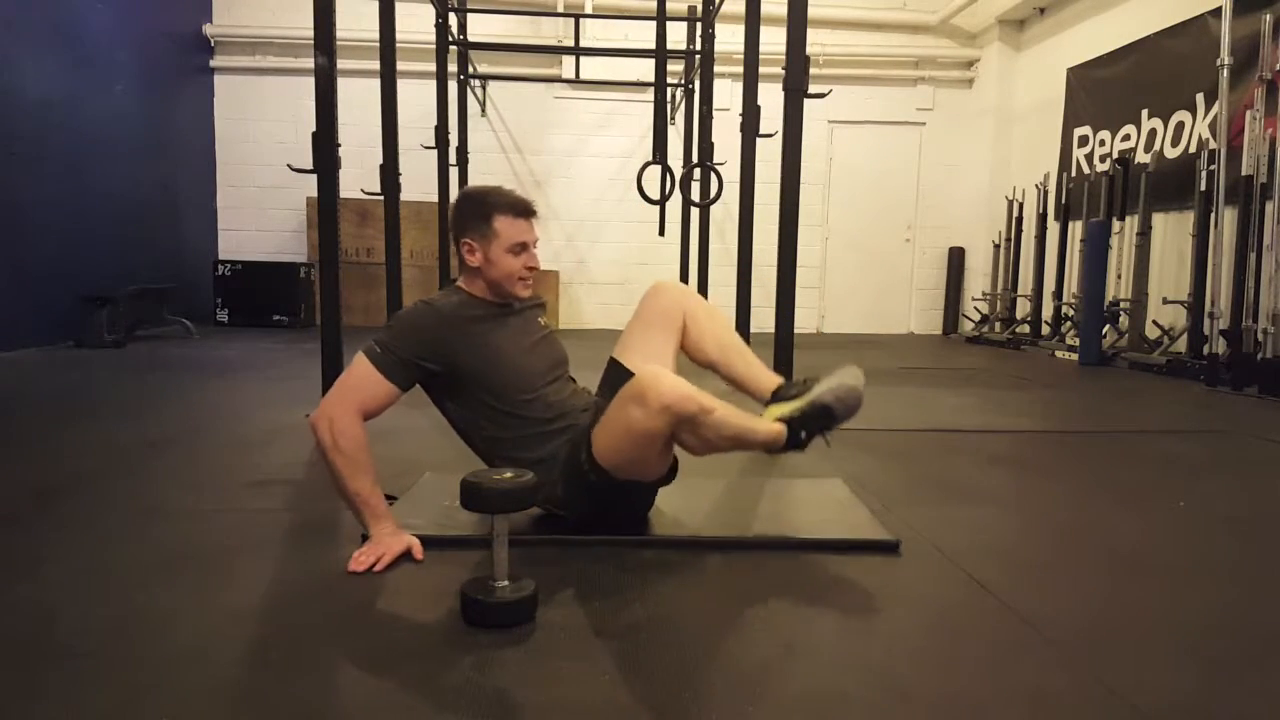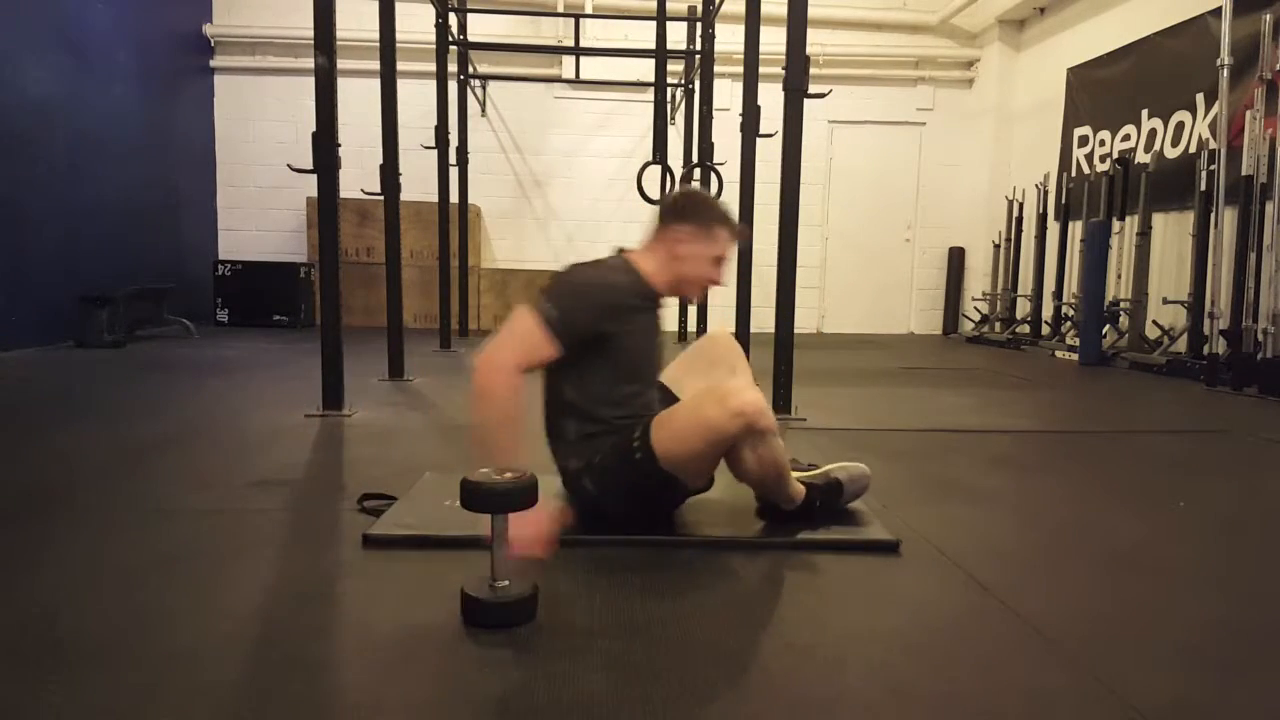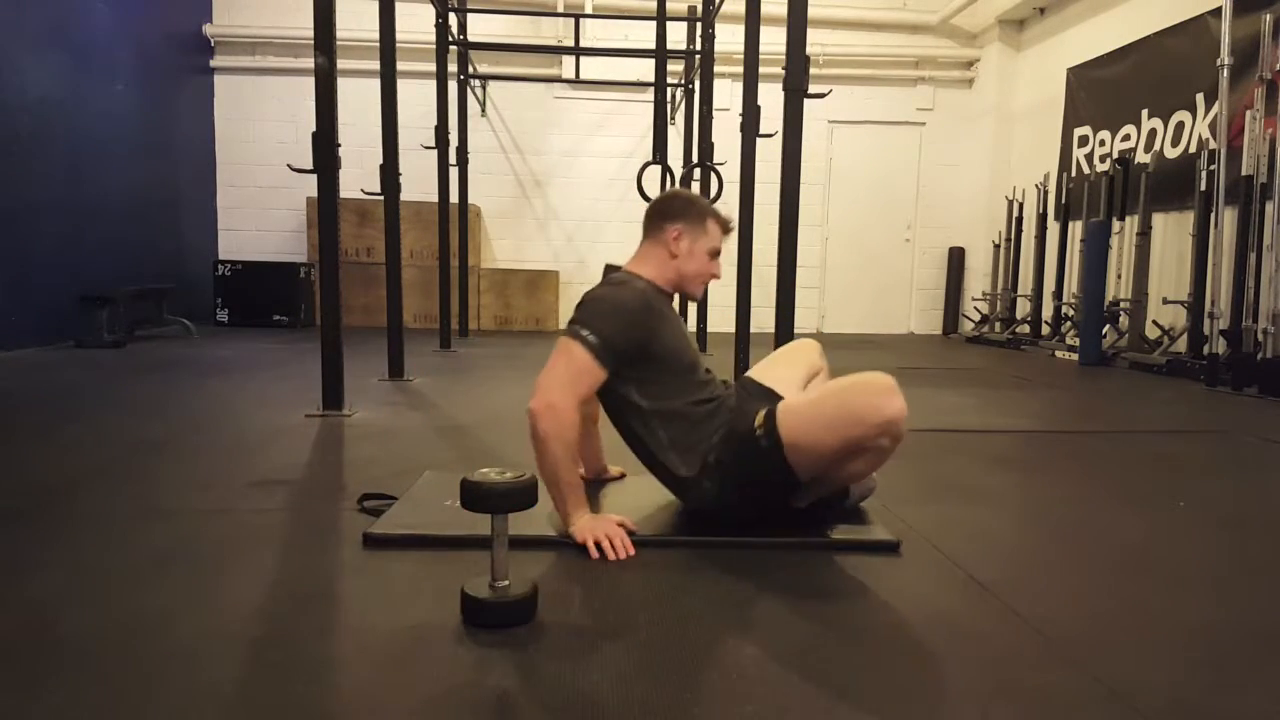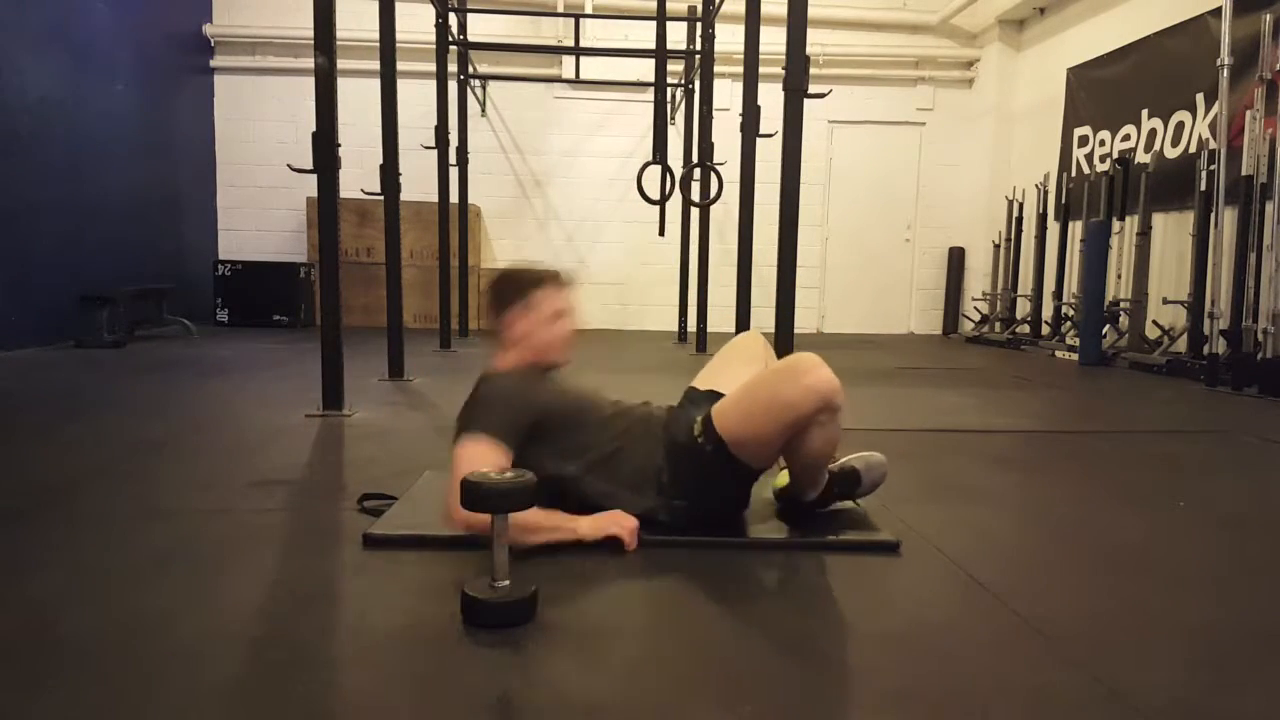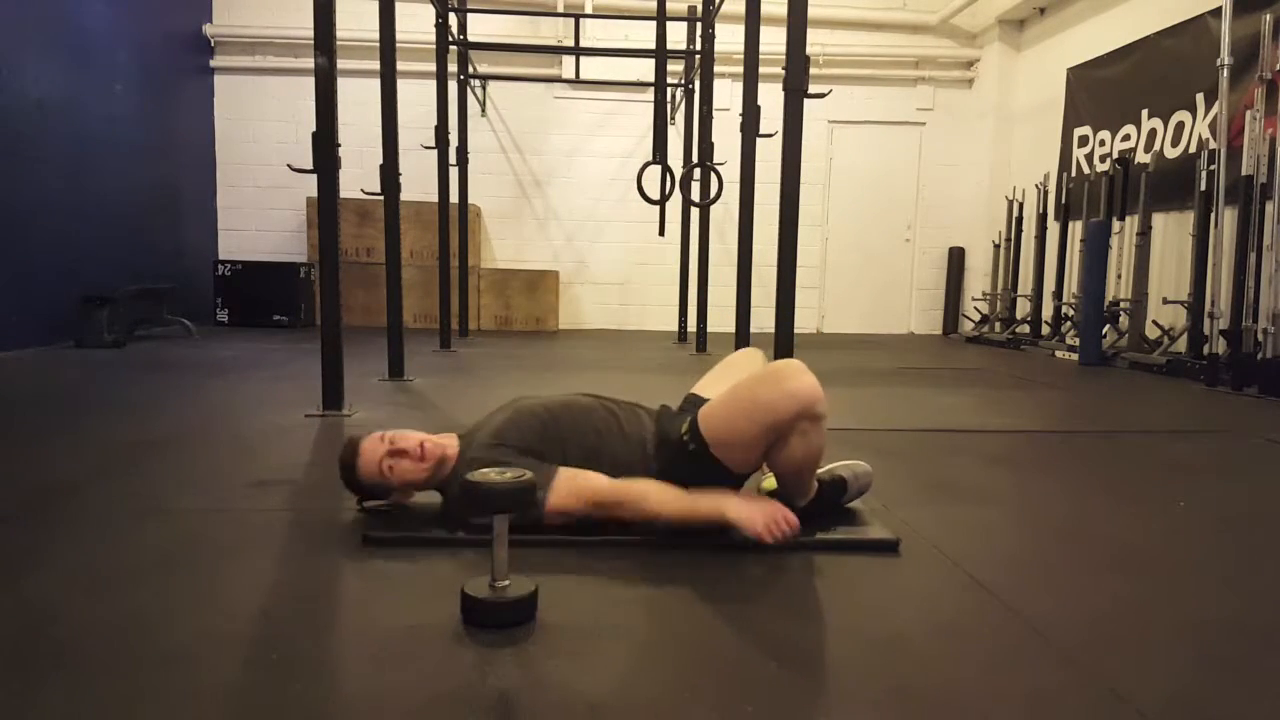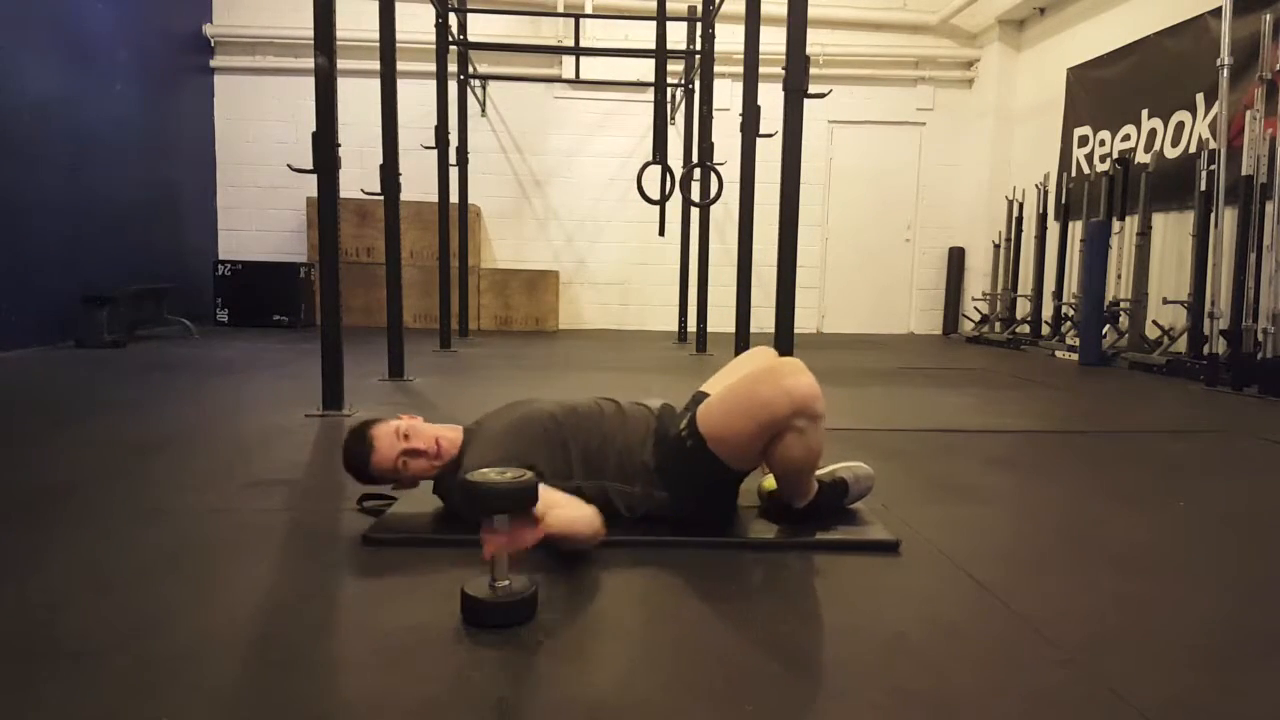
dt=0.5s
person 1, frame 1
left shoulder: (522, 301)
right shoulder: (433, 325)
right elbow: (334, 415)
right wrist: (382, 528)
left hip: (599, 430)
right hip: (576, 484)
left knee: (671, 298)
right knee: (657, 390)
left ankle: (783, 399)
right ankle: (784, 433)
person 1, frame 2
left shoulder: (639, 290)
right shoulder: (602, 288)
right elbow: (493, 367)
left hip: (638, 442)
right hip: (610, 483)
left knee: (720, 346)
right knee: (740, 402)
left ankle: (782, 473)
right ankle: (796, 500)
person 1, frame 3
left shoulder: (644, 298)
right shoulder: (621, 304)
left elbow: (583, 393)
right elbow: (549, 405)
left wrist: (594, 468)
right wrist: (578, 518)
right hip: (725, 470)
left knee: (807, 352)
right knee: (882, 401)
right ankle: (805, 495)
person 1, frame 4
left shoulder: (524, 381)
right shoulder: (499, 401)
right elbow: (468, 508)
right wrist: (580, 524)
left hip: (674, 443)
right hip: (682, 489)
left knee: (751, 344)
right knee: (811, 379)
left ankle: (805, 477)
right ankle: (807, 493)
person 1, frame 5
left shoulder: (478, 442)
right shoulder: (479, 477)
right elbow: (600, 495)
right wrist: (723, 505)
left hip: (665, 434)
right hip: (676, 469)
left knee: (753, 361)
right knee: (796, 388)
left ankle: (791, 482)
right ankle: (804, 499)
person 1, frame 6
left shoulder: (481, 434)
right shoulder: (476, 475)
right elbow: (589, 523)
right wrist: (534, 525)
left hip: (664, 436)
right hip: (679, 479)
left knee: (766, 358)
right knee: (794, 387)
left ankle: (788, 481)
right ankle: (801, 501)
